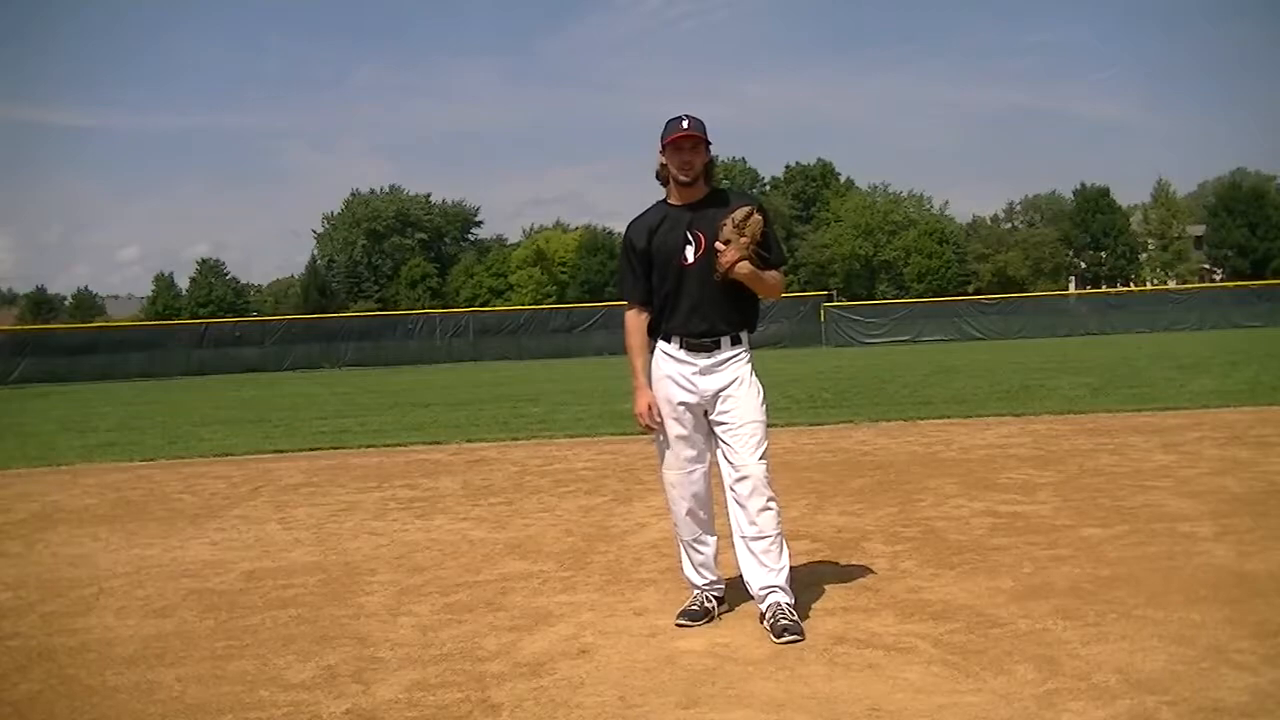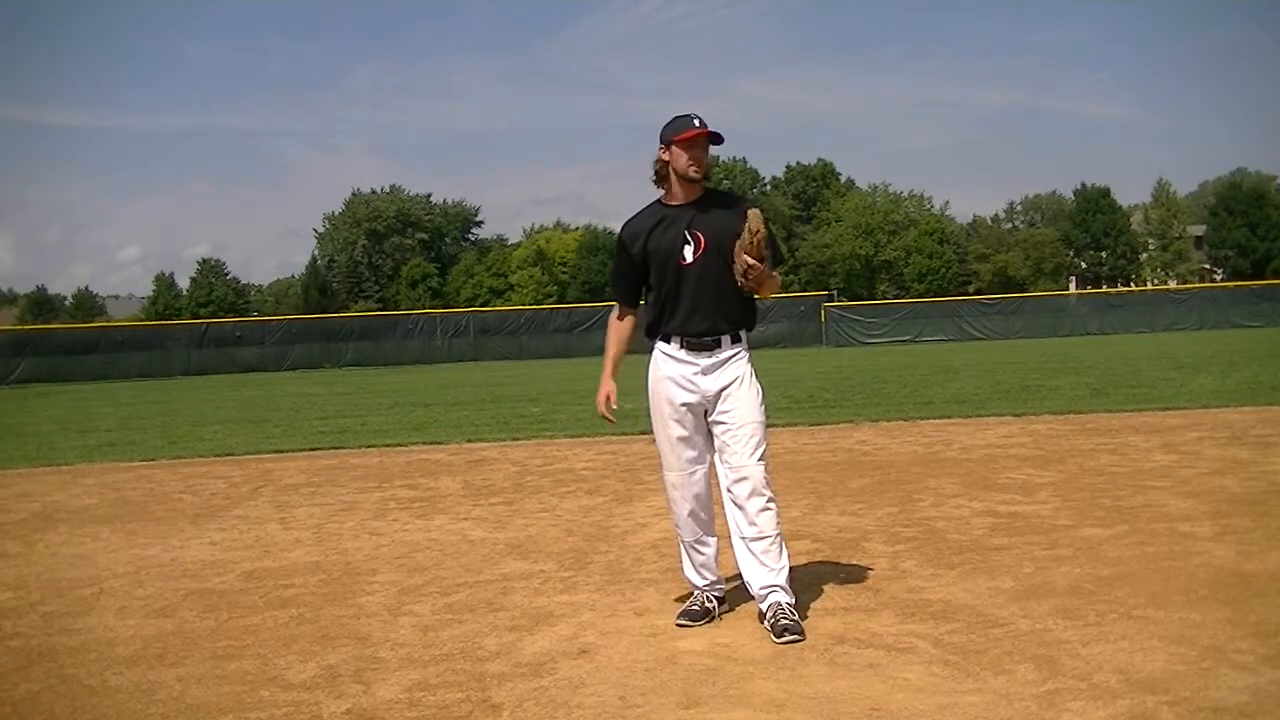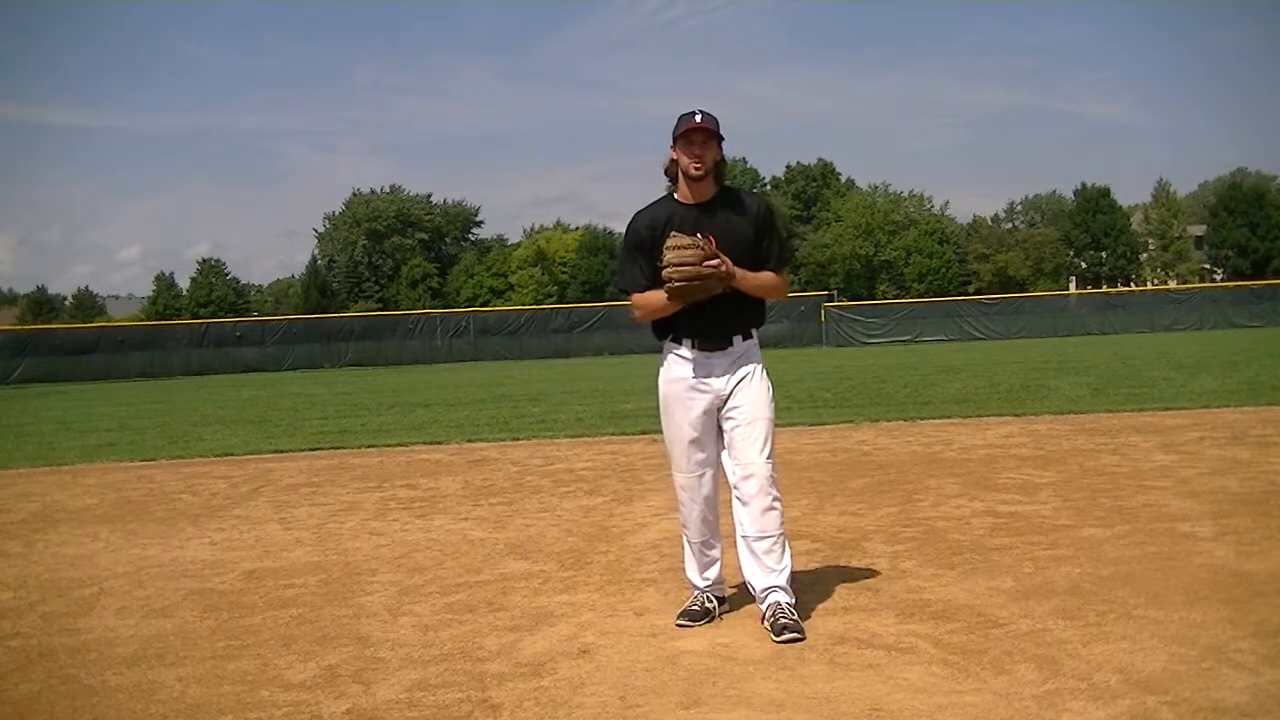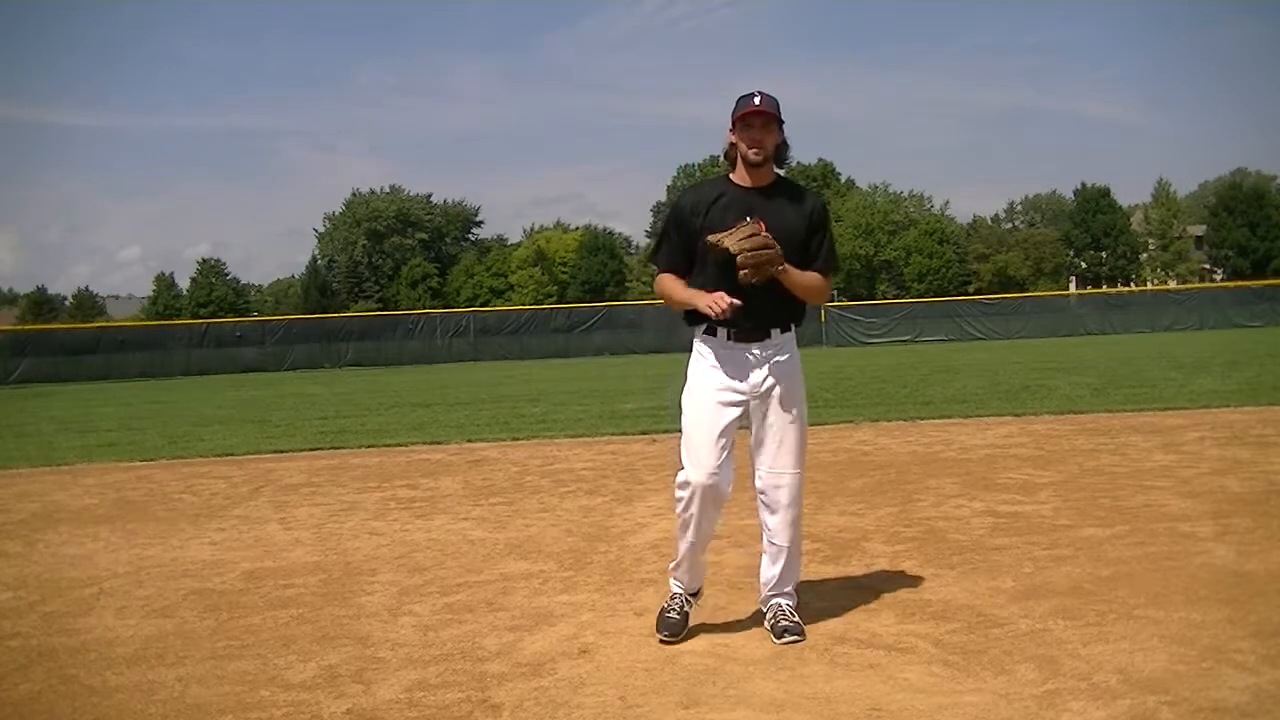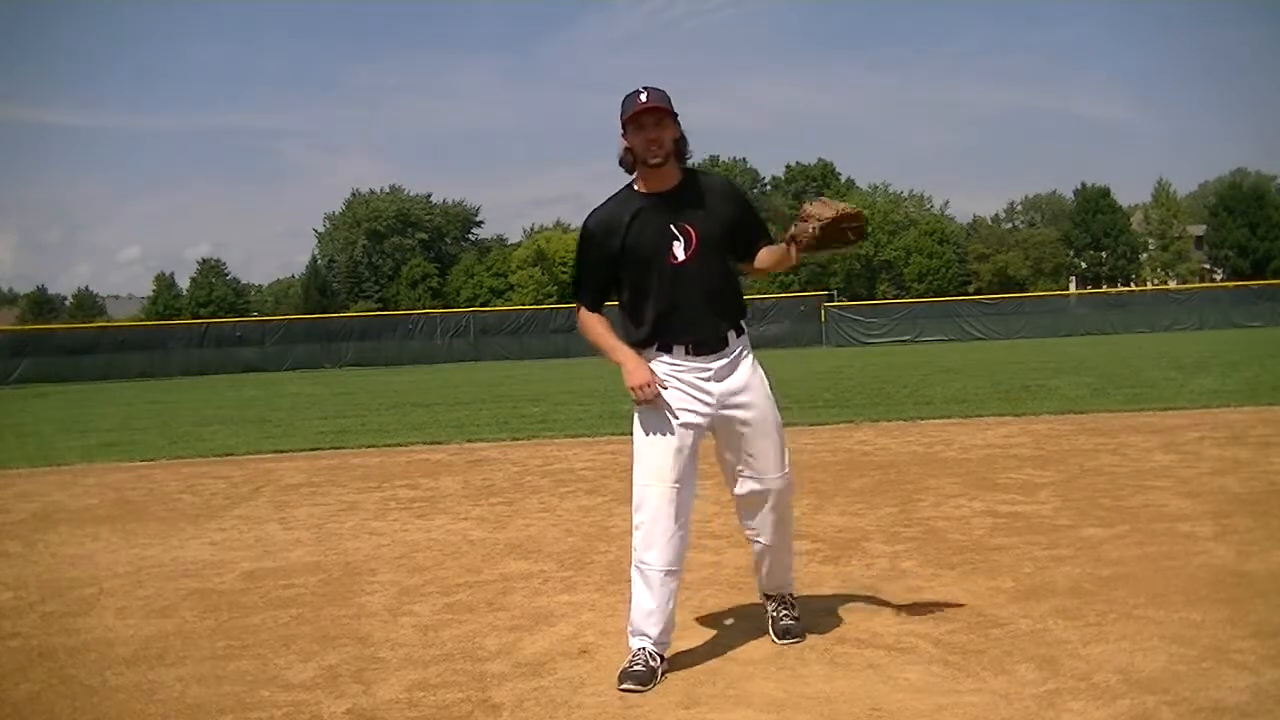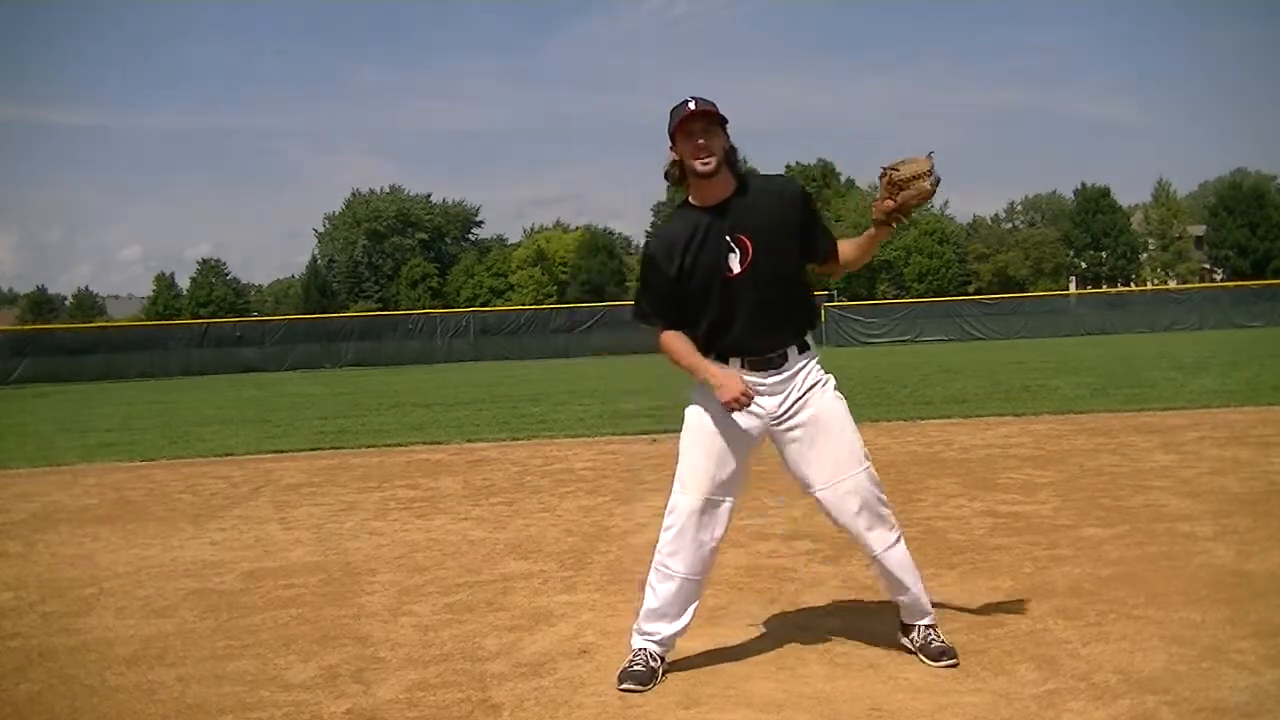
dt=0.7s
person 1, frame 1
left shoulder: (742, 209)
right shoulder: (643, 228)
left elbow: (776, 286)
right elbow: (636, 312)
left wrist: (745, 271)
right wrist: (641, 385)
left hip: (732, 362)
right hip: (673, 365)
left knee: (750, 478)
right knee: (684, 484)
left ankle: (774, 596)
right ankle: (705, 589)
person 1, frame 2
left shoulder: (739, 211)
right shoulder: (639, 229)
left elbow: (770, 286)
right elbow: (626, 309)
left wrist: (759, 275)
right wrist: (609, 372)
left hip: (730, 360)
right hip: (671, 365)
left knee: (748, 478)
right knee: (685, 484)
left ankle: (775, 596)
right ankle: (706, 588)
person 1, frame 3
left shoulder: (752, 210)
right shoulder: (648, 223)
left elbow: (779, 284)
right elbow: (641, 308)
left wrist: (733, 275)
left hip: (742, 359)
right hip: (682, 364)
left knee: (755, 477)
right knee: (691, 484)
left ankle: (774, 595)
right ankle: (707, 589)
person 1, frame 4
left shoulder: (806, 205)
right shoulder: (696, 202)
left elbow: (821, 290)
right elbow: (663, 279)
left wrist: (779, 268)
right wrist: (700, 298)
left hip: (780, 355)
right hip: (715, 355)
left knee: (782, 483)
right knee: (701, 476)
left ankle: (779, 598)
right ankle: (683, 589)
person 1, frame 5
left shoulder: (721, 195)
right shoulder: (608, 220)
left elbow: (756, 259)
right elbow: (587, 310)
left wrist: (799, 246)
right wrist: (628, 360)
left hip: (735, 362)
right hip: (666, 375)
left knee: (769, 484)
right knee: (658, 508)
left ankle: (777, 594)
right ankle: (647, 645)
person 1, frame 6
left shoulder: (786, 199)
right shoulder: (668, 241)
left elbow: (831, 260)
right elbow: (668, 330)
left wrist: (882, 227)
right wrist: (712, 372)
left hip: (801, 377)
right hip: (724, 385)
left knee: (859, 498)
right knee: (691, 518)
left ankle: (916, 619)
right ankle: (649, 645)
